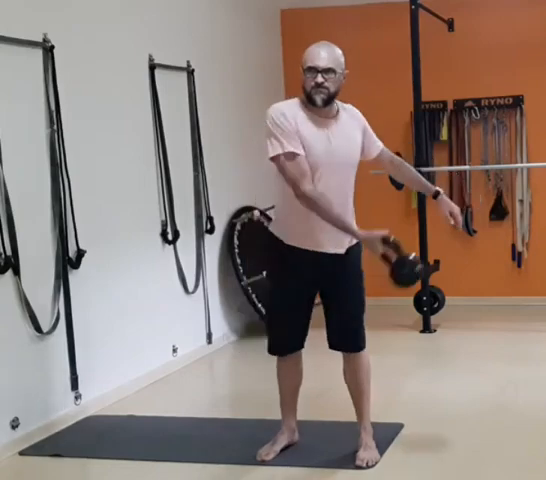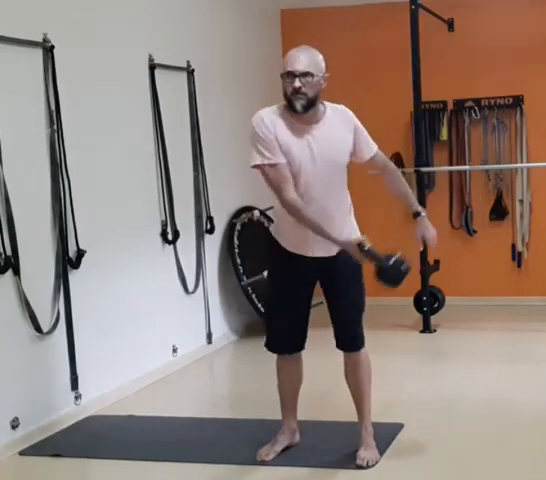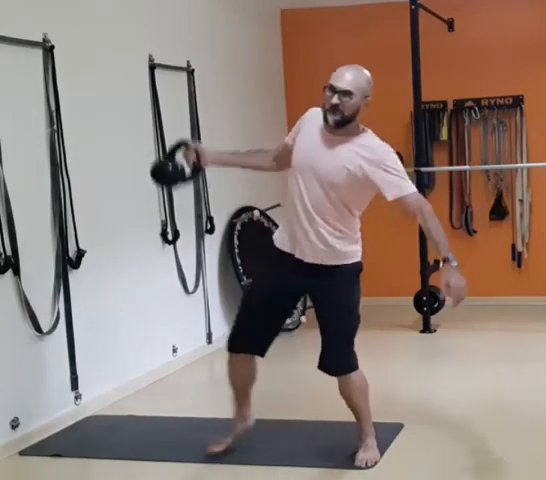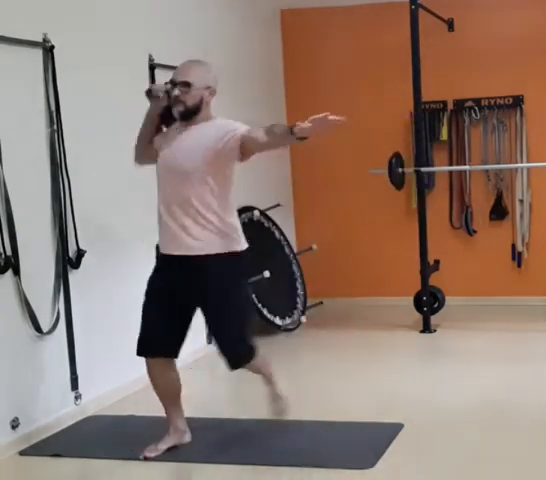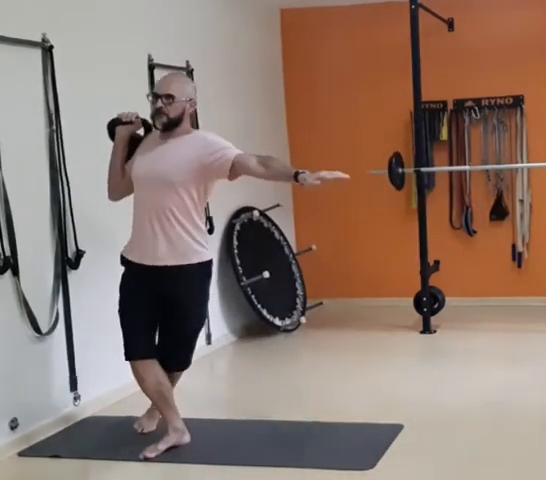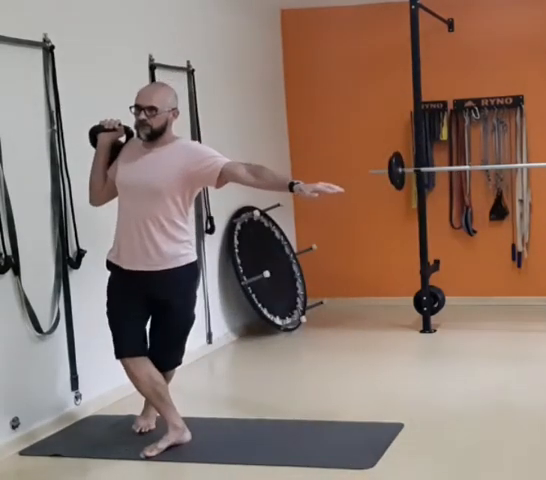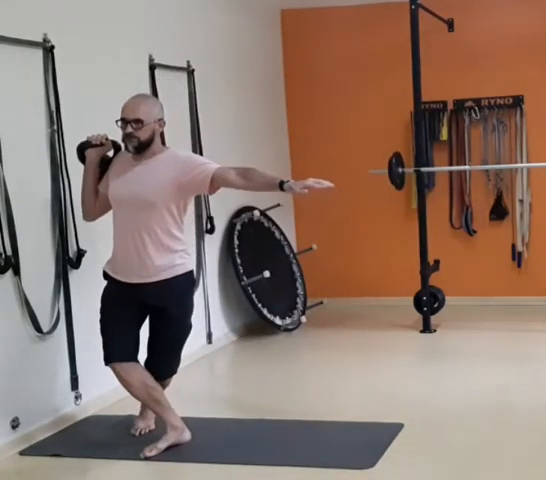
dt=0.5s
person 1, frame 1
left shoulder: (353, 118)
right shoulder: (282, 116)
left elbow: (390, 161)
right elbow: (304, 189)
left wrist: (436, 194)
right wrist: (359, 232)
left hip: (343, 250)
right hip: (293, 250)
left knee: (352, 344)
right knee: (285, 344)
left ankle: (366, 434)
right ankle: (288, 428)
person 1, frame 2
left shoulder: (343, 118)
right shoulder: (266, 123)
left elbow: (384, 167)
right elbow: (288, 197)
left wrist: (418, 214)
right wrist: (339, 236)
left hip: (342, 250)
right hip: (290, 251)
left knee: (353, 343)
right knee: (286, 345)
left ankle: (366, 433)
right ankle: (288, 429)
person 1, frame 3
left shoulder: (374, 153)
right shoulder: (309, 122)
left elbow: (417, 206)
right elbow: (275, 160)
left wrist: (448, 263)
right wrist: (212, 157)
left hip: (337, 266)
right hip: (287, 256)
left knee: (340, 362)
right knee: (241, 344)
left ankle: (368, 437)
right ankle: (242, 417)
person 1, frame 4
left shoulder: (223, 132)
right shoulder: (172, 132)
left elbow: (260, 137)
right elbow: (143, 156)
left wrist: (298, 131)
right wrist: (154, 111)
left hip: (219, 258)
right hip: (173, 259)
left knee: (237, 351)
right knee: (154, 351)
left ankle: (270, 381)
right ankle: (176, 428)
person 1, frame 5
left shoulder: (205, 146)
right shoulder: (147, 145)
left elbow: (254, 164)
right elbow: (116, 191)
left wrist: (299, 175)
right wrist: (121, 141)
left hip: (187, 268)
right hip: (139, 266)
left knee: (175, 355)
right knee: (139, 354)
left ankle: (159, 407)
right ankle: (175, 428)
person 1, frame 6
left shoulder: (190, 154)
right shoulder: (129, 151)
left elbow: (245, 172)
right elbow: (97, 197)
left wrist: (296, 186)
right wrist: (103, 146)
left hip: (174, 271)
right hip: (126, 271)
left knee: (165, 356)
right knee: (131, 354)
left ankle: (153, 406)
right ankle: (175, 426)
person 1, frame 7
left shoulder: (181, 164)
right shoulder: (118, 164)
left elbow: (236, 176)
right elbow: (90, 212)
left wrist: (285, 184)
right wrist: (91, 163)
left hip: (170, 280)
right hip: (121, 281)
left knee: (162, 365)
right knee: (119, 361)
left ankle: (149, 408)
right ankle: (174, 426)
